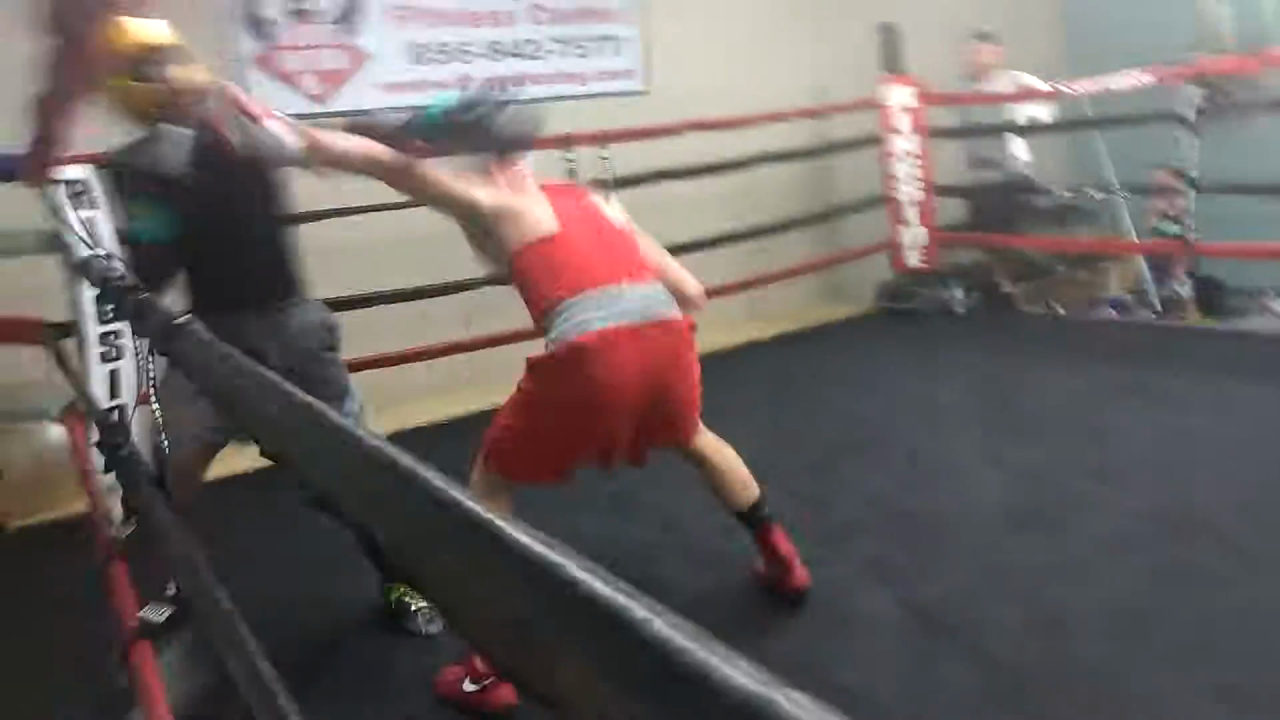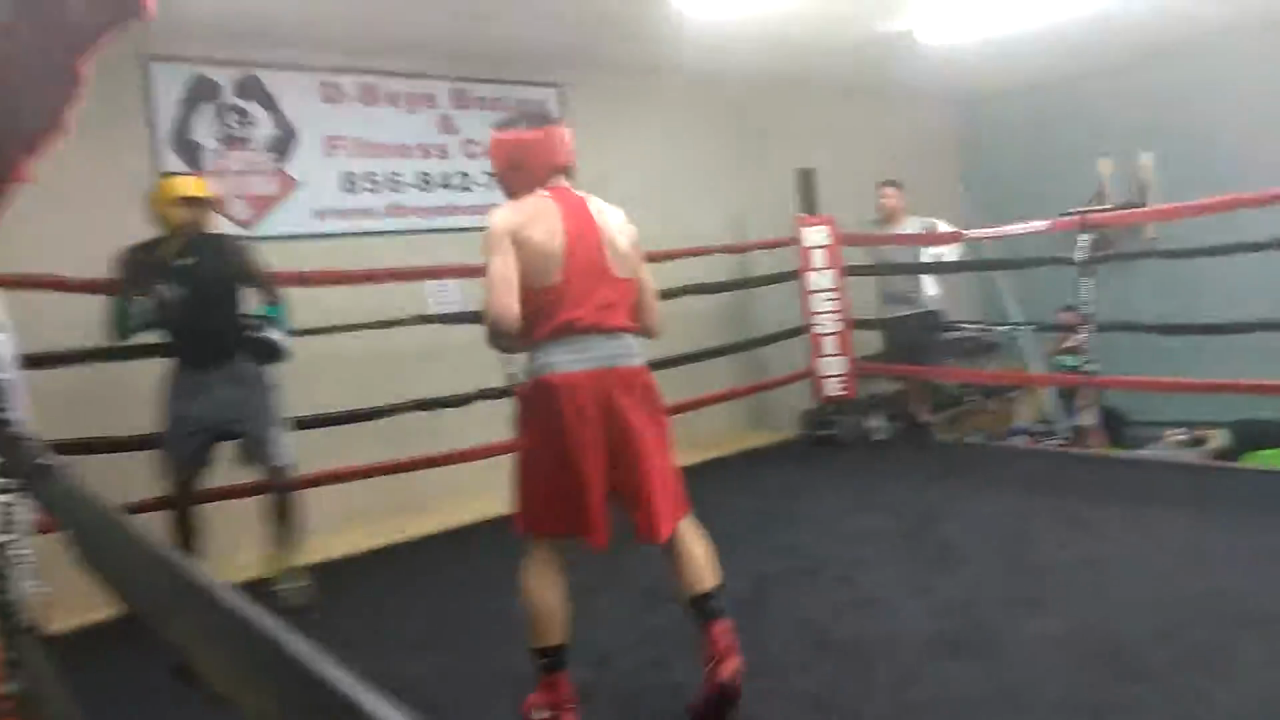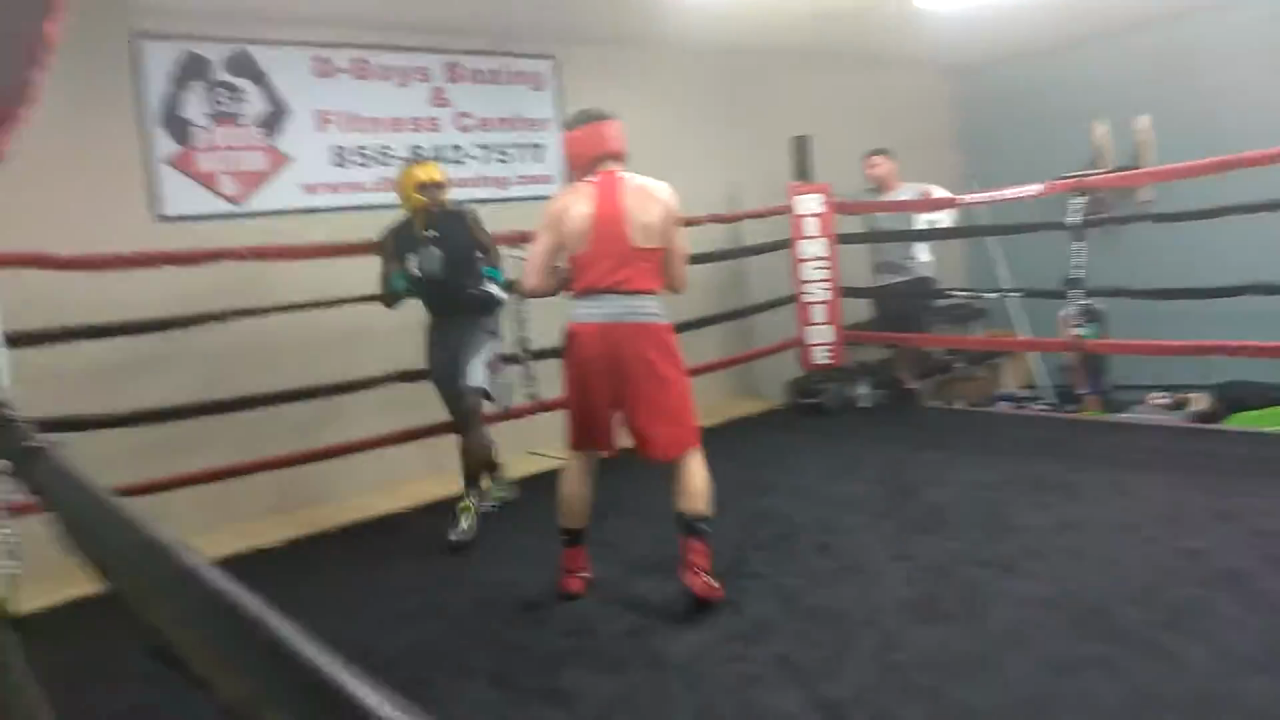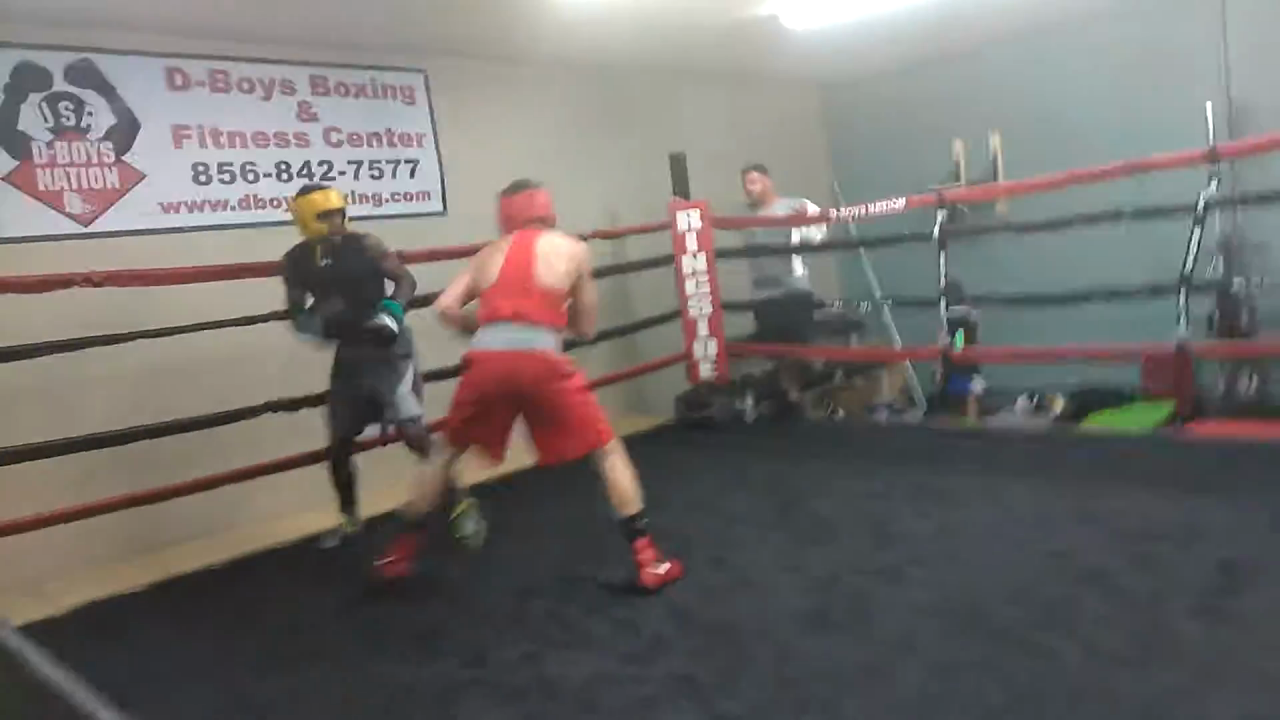
dt=1s
person 1, frame 1
left shoulder: (497, 203)
right shoulder: (600, 206)
left elbow: (399, 166)
right elbow: (691, 293)
left wrist: (299, 140)
left hip: (597, 349)
right hip: (664, 333)
left knee: (489, 485)
right knee: (691, 437)
right ankle: (782, 559)
person 1, frame 2
left shoulder: (510, 220)
right shoulder: (615, 217)
left elbow: (505, 317)
right elbow: (650, 321)
left wrist: (505, 337)
left hip: (560, 387)
right hip: (627, 378)
left knee: (543, 546)
right knee: (674, 519)
right ankle: (720, 647)
person 1, frame 3
left shoulder: (564, 205)
right shoulder: (659, 194)
left elbow: (532, 282)
right elbow: (678, 281)
left hip: (588, 332)
right hip: (644, 330)
left knee: (582, 453)
right knee: (684, 448)
left ankle: (573, 568)
right ankle: (697, 561)
person 1, frame 4
left shoulder: (490, 253)
right shoulder: (572, 250)
left elbow: (446, 308)
right elbow: (586, 328)
left hip: (487, 361)
right hip: (542, 361)
left knee: (446, 453)
right knee: (608, 451)
left ankle: (401, 553)
right ankle: (647, 560)
person 2, frame 1
left shoulder: (228, 134)
right shoulder: (134, 166)
right elbow: (148, 279)
right wrist: (150, 201)
left hip: (290, 325)
right hip: (212, 337)
left knee: (355, 478)
right knee: (170, 482)
left ankle: (399, 586)
right ankle: (178, 587)
person 2, frame 2
left shoulder: (227, 250)
right shoulder: (139, 262)
left elbow: (269, 289)
right elbow: (120, 329)
left wrist: (272, 324)
right wrist: (141, 311)
left hip: (240, 373)
right hip: (190, 380)
left knee: (278, 472)
right knee: (182, 487)
left ankle: (285, 564)
person 2, frame 3
left shoulder: (464, 220)
right shoulder: (397, 238)
left elbow: (491, 253)
right elbow: (389, 297)
left wrist: (494, 281)
right wrist: (409, 275)
left hip: (476, 321)
right hip: (442, 328)
left knee: (470, 405)
right knee: (463, 416)
left ankle: (468, 501)
right ankle: (497, 482)
person 2, frame 4
left shoulder: (364, 245)
right shoulder: (295, 262)
left elbow: (406, 280)
right elbow: (295, 313)
left wrist: (392, 310)
right wrist: (311, 323)
left hip: (387, 346)
right hip: (349, 353)
left knee: (411, 431)
right knee: (339, 445)
left ankle: (461, 505)
right ankle: (349, 518)
person 3, frame 1
left shoulder: (1019, 83)
left elbow: (1042, 116)
left wrist: (1030, 99)
left hip: (1013, 173)
right hip: (980, 177)
left knee: (1013, 234)
right knee: (988, 236)
left ankle: (1015, 286)
right ankle: (1001, 285)
person 3, frame 2
left shoulder: (927, 226)
right shoulder: (874, 231)
left elbow: (952, 247)
left hip: (924, 310)
right hip: (892, 313)
left knee: (923, 368)
left ankle: (923, 415)
right ankle: (916, 415)
person 3, frame 3
left shoulder: (920, 193)
left elbow: (945, 211)
left hip: (916, 277)
right hip: (884, 282)
left knee: (917, 335)
left ankle: (912, 382)
right ankle: (906, 382)
person 3, frame 4
left shoulder: (795, 207)
left elbow: (817, 237)
left hip: (795, 291)
right hip: (764, 295)
left knee: (798, 347)
left ankle: (800, 394)
right ankle: (791, 395)
